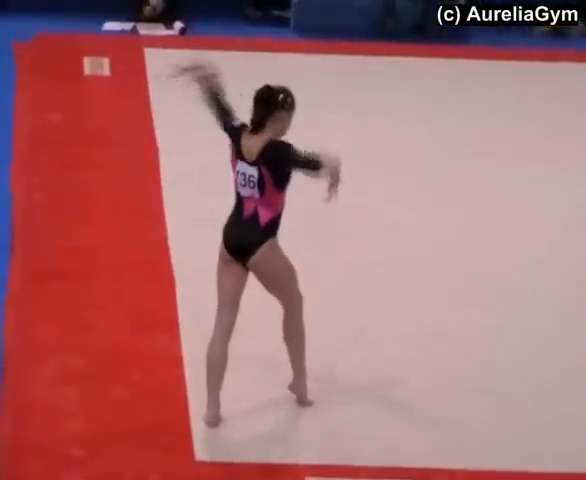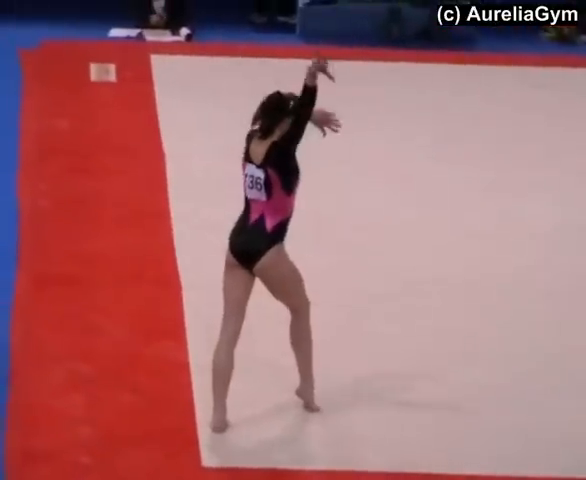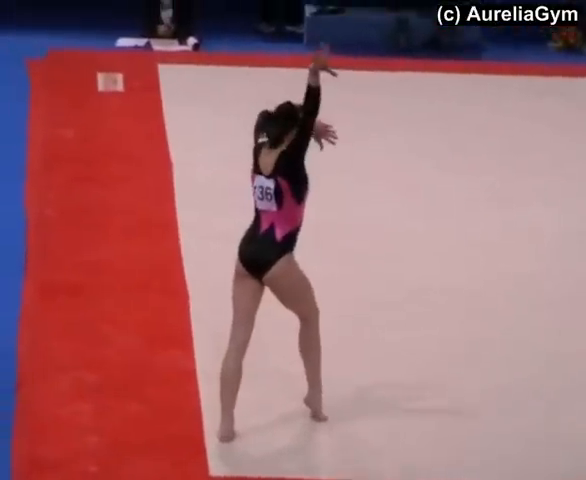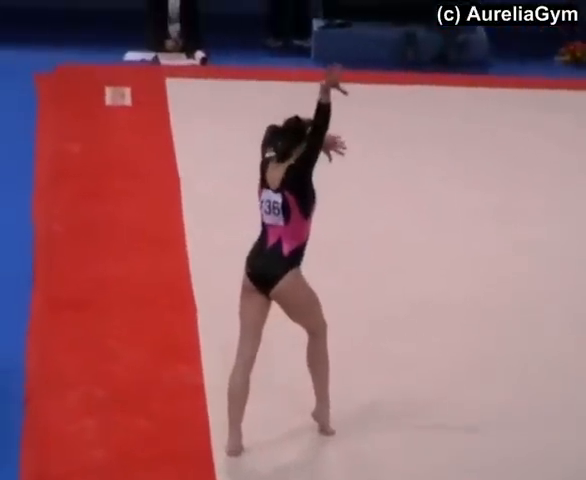
dt=0.3s
person 1, frame 1
left shoulder: (237, 137)
right shoulder: (277, 150)
left elbow: (220, 108)
right elbow: (303, 163)
left wrist: (206, 80)
right wrist: (326, 165)
left hip: (231, 238)
right hip: (259, 244)
left knee: (223, 325)
right knee: (293, 304)
left ankle: (212, 408)
right ankle: (300, 385)
person 1, frame 2
left shoulder: (251, 140)
right shoulder: (282, 150)
left elbow: (271, 115)
right elbow: (300, 118)
left wrist: (312, 114)
right wrist: (311, 80)
left hip: (237, 243)
right hip: (266, 249)
left knee: (229, 330)
right knee: (300, 309)
left ankle: (218, 413)
right ankle: (307, 389)
person 1, frame 3
left shoulder: (260, 152)
right shoulder: (290, 160)
left elbow: (266, 118)
right elbow: (307, 120)
left wrist: (309, 127)
right wrist: (315, 76)
left hip: (247, 253)
right hip: (275, 259)
left knee: (238, 339)
right knee: (309, 317)
left ankle: (226, 423)
right ankle: (315, 397)
person 1, frame 4
left shoulder: (267, 166)
right shoulder: (298, 174)
left elbow: (274, 133)
right elbow: (317, 137)
left wrist: (319, 140)
right wrist: (326, 93)
left hip: (255, 267)
right hip: (282, 273)
left knee: (245, 353)
right knee: (317, 330)
left ankle: (234, 437)
right ankle: (322, 411)
